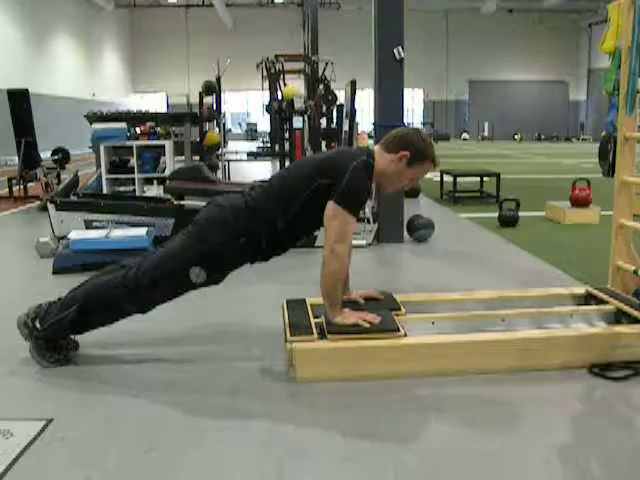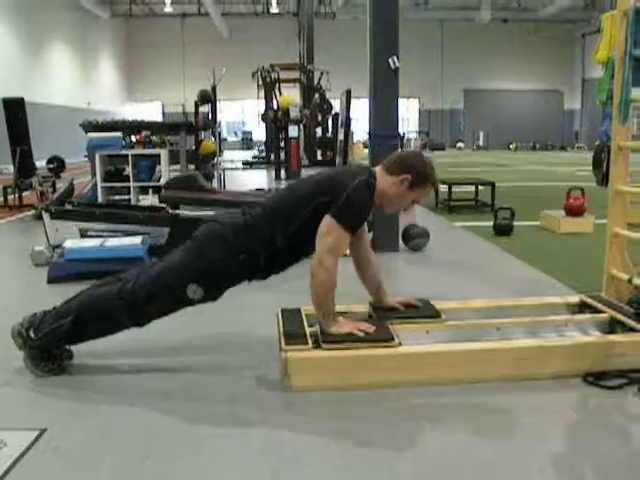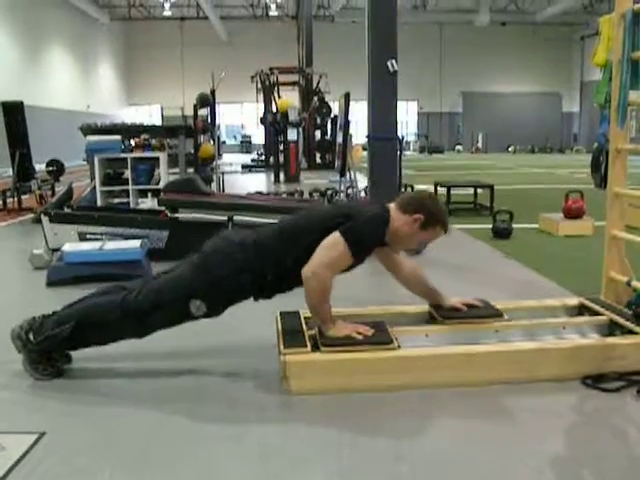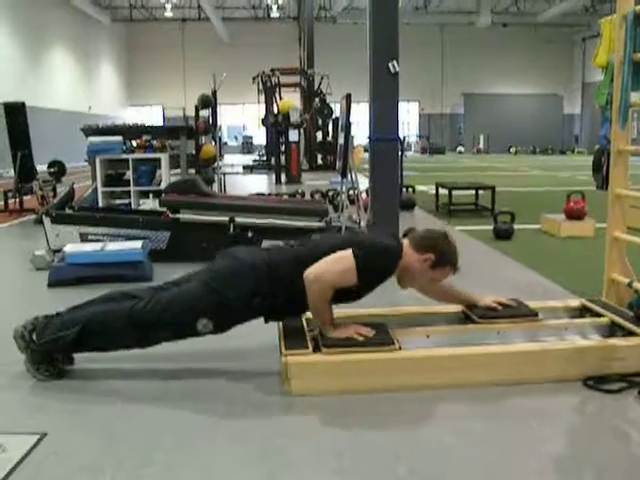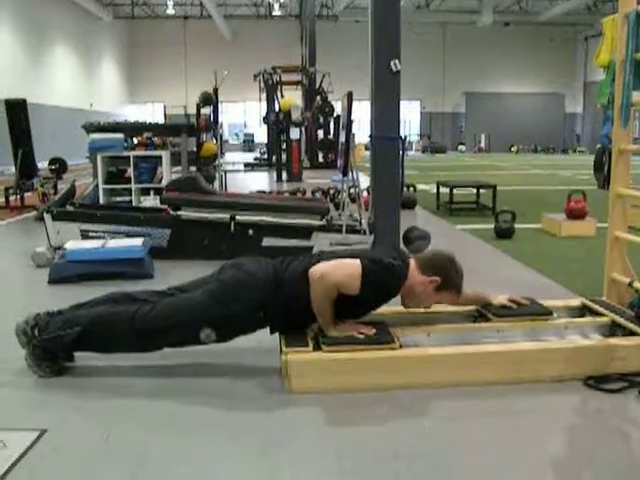
dt=0.5s
person 1, frame 1
left shoulder: (355, 165)
right shoulder: (357, 174)
left elbow: (339, 241)
right elbow: (335, 248)
left wrist: (346, 291)
right wrist: (335, 312)
left hip: (231, 222)
right hip: (230, 234)
left knee: (143, 277)
right knee: (140, 287)
left ankle: (50, 318)
right ankle: (44, 326)
person 1, frame 2
left shoulder: (359, 186)
right shoulder: (359, 192)
left elbow: (361, 249)
right elbow: (324, 261)
left wrist: (382, 299)
right wrist: (329, 322)
left hip: (231, 238)
right hip: (229, 253)
left knee: (139, 290)
right knee: (137, 301)
left ankle: (46, 329)
right ankle: (39, 334)
person 1, frame 3
left shoulder: (375, 219)
right shoulder: (372, 224)
left elbow: (403, 269)
right elbow: (314, 272)
left wrist: (441, 300)
right wrist: (329, 325)
left hip: (236, 254)
right hip: (233, 269)
left knee: (143, 298)
right knee: (138, 312)
left ankle: (47, 329)
right ankle: (39, 337)
person 1, frame 4
left shoulder: (390, 250)
right shoulder: (384, 255)
left elbow: (430, 286)
right elbow: (316, 277)
left wrist: (475, 300)
right wrist: (330, 328)
left hip: (247, 267)
right hip: (244, 288)
left knee: (150, 304)
right knee: (146, 322)
left ankle: (51, 329)
right ankle: (44, 339)
person 1, frame 5
left shoulder: (400, 264)
right shoulder: (388, 277)
left elbow: (444, 288)
right elbow: (322, 274)
left wrist: (488, 298)
right wrist: (330, 326)
left hip: (252, 278)
right hip: (250, 299)
left knee: (155, 307)
right knee: (147, 326)
left ankle: (52, 323)
right ankle: (47, 335)
